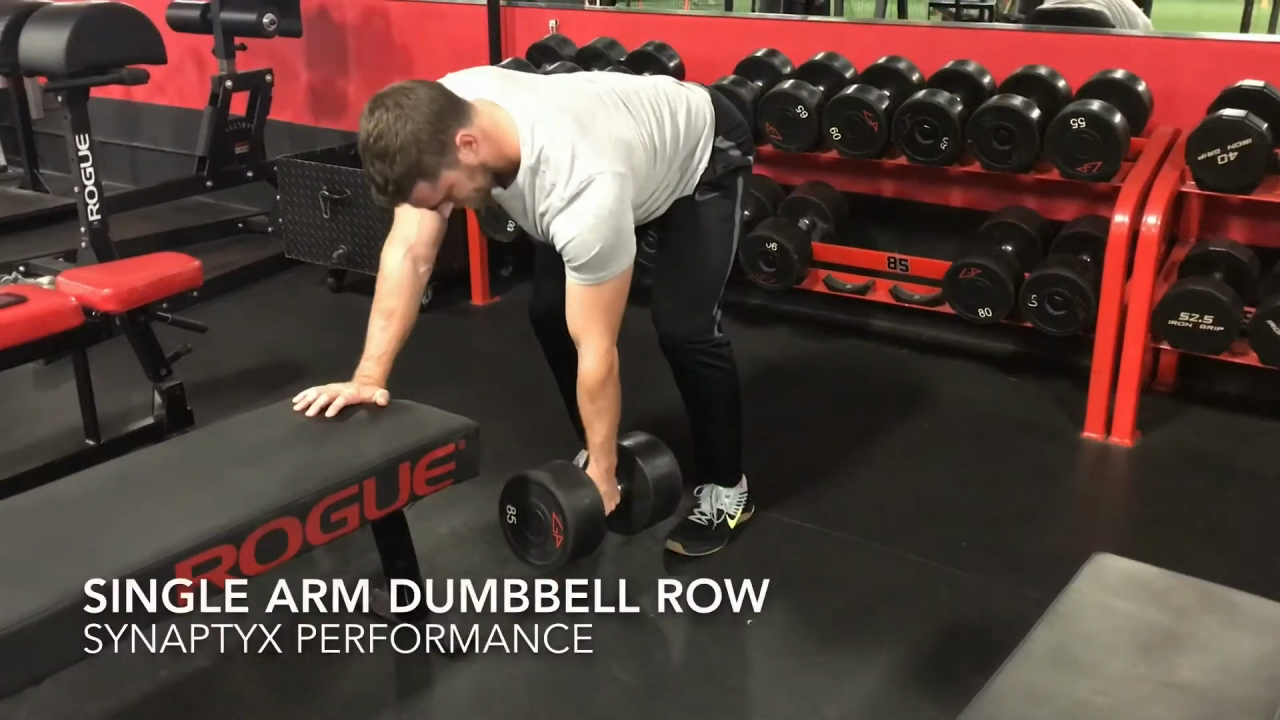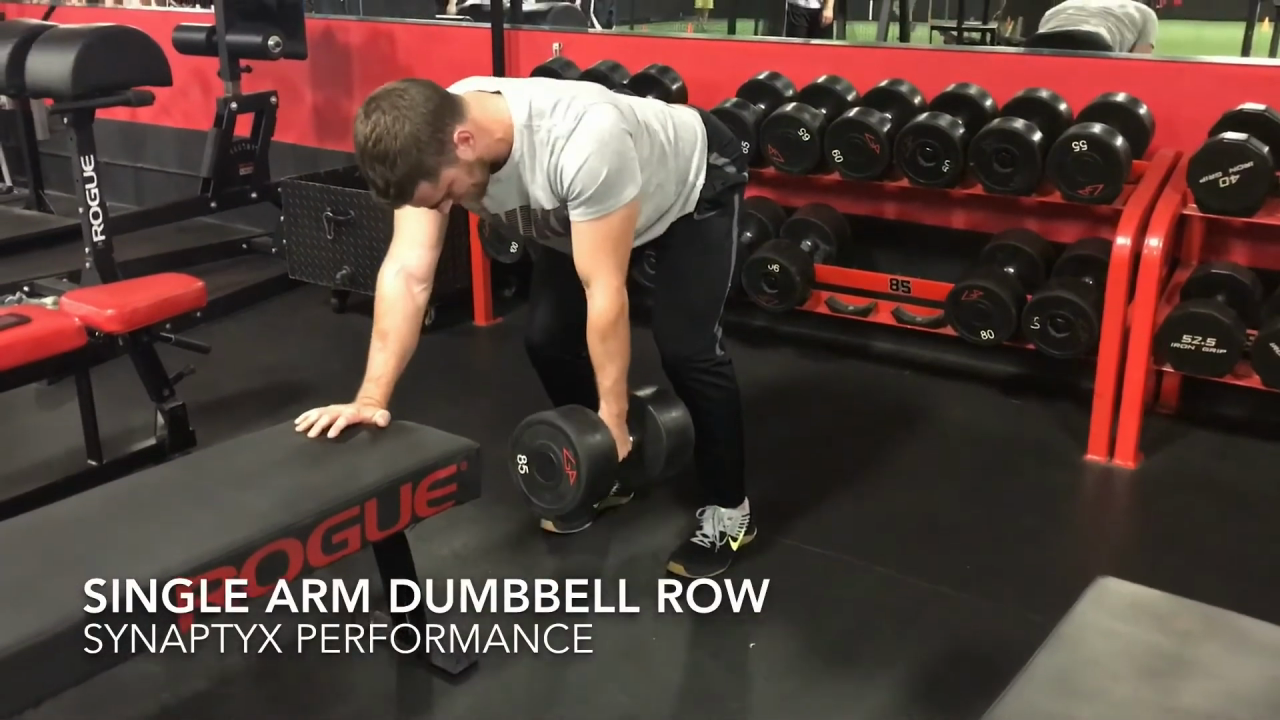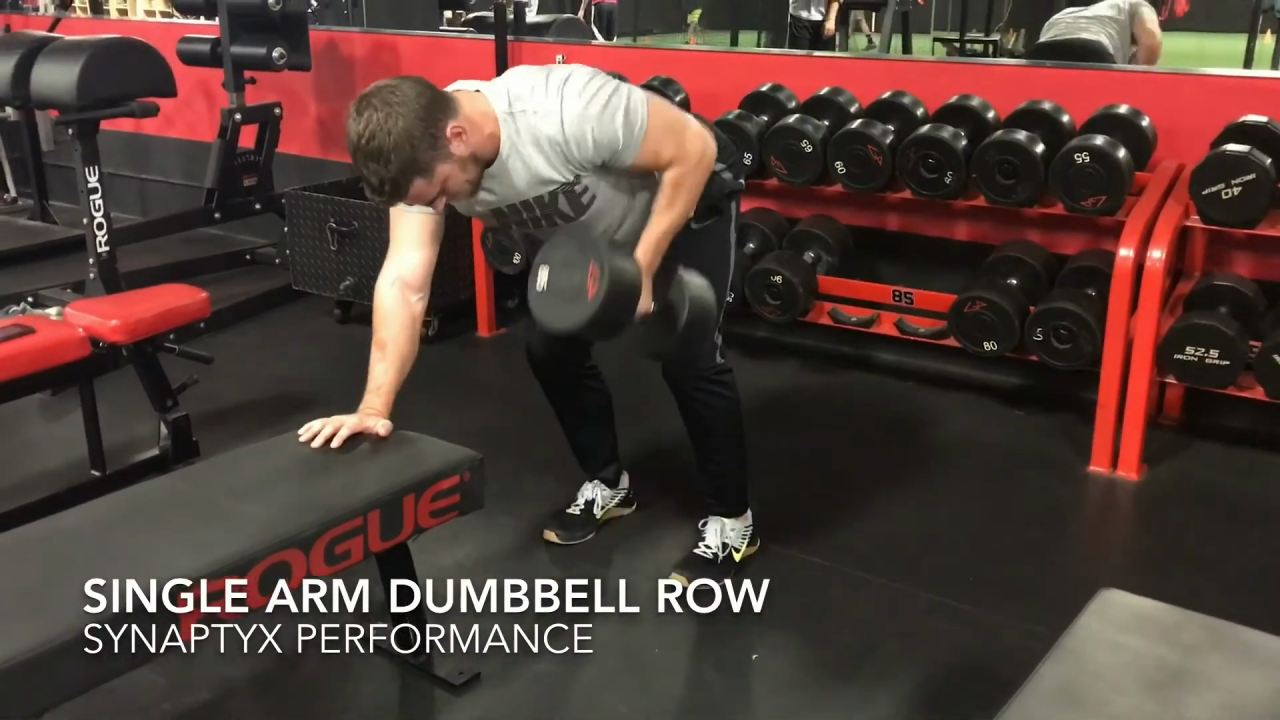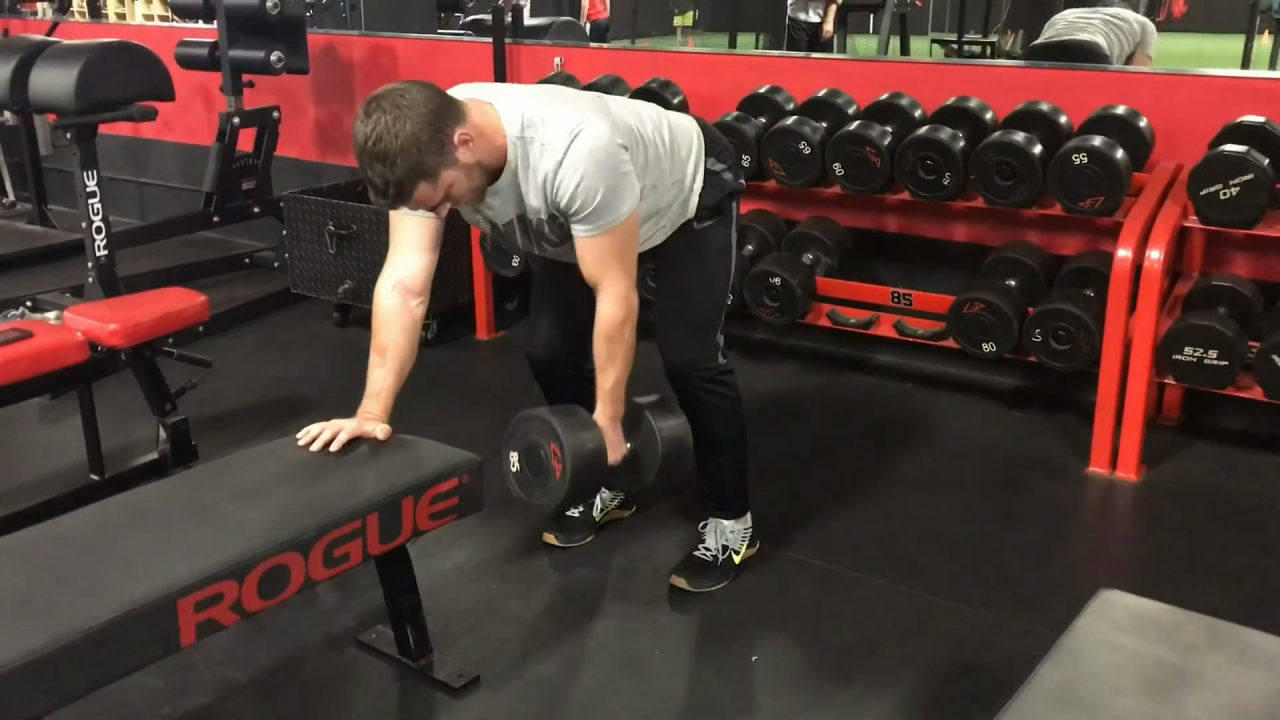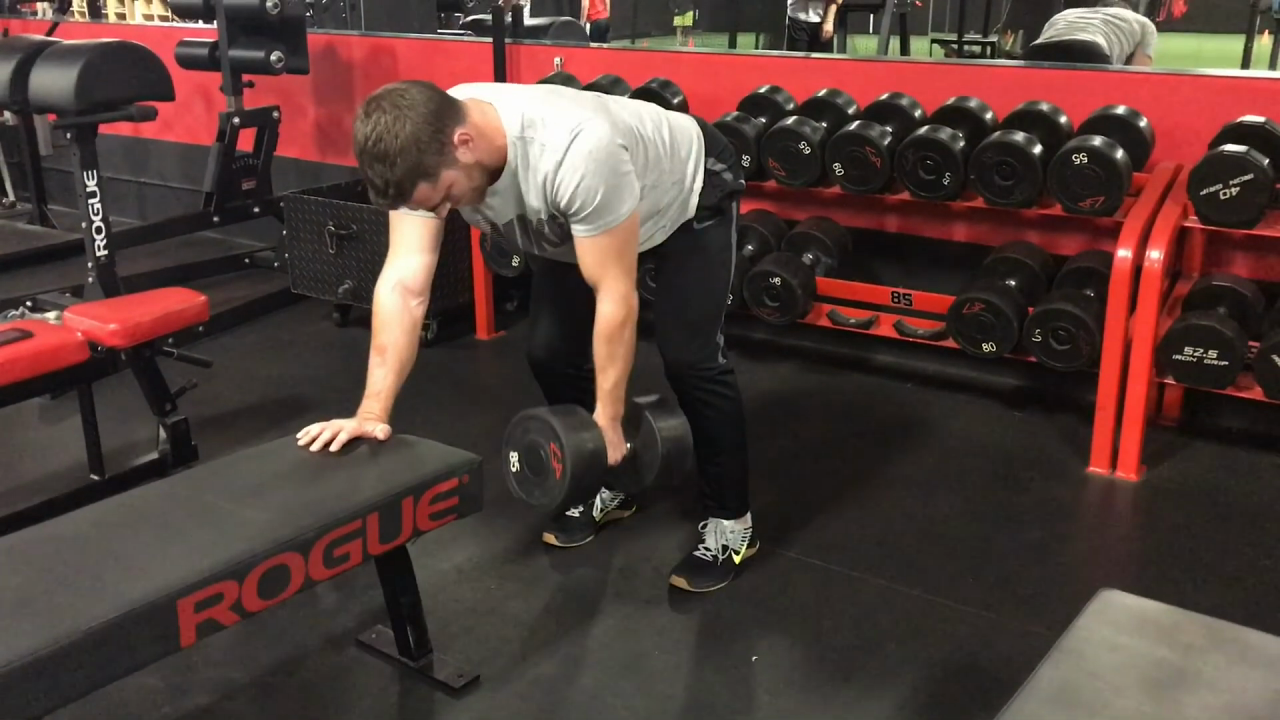
dt=1s
person 1, frame 1
left shoulder: (583, 187)
right shoulder: (437, 118)
left elbow: (596, 349)
right elbow: (409, 252)
left wrist: (603, 474)
right wrist: (369, 377)
left hip: (702, 151)
right hip: (629, 131)
left knee: (683, 328)
right knee: (549, 314)
left ankle: (726, 487)
right ankle: (599, 446)
person 1, frame 2
left shoulder: (582, 140)
right shoulder: (429, 142)
left elbow: (605, 292)
right elbow: (408, 271)
left wrist: (614, 418)
right wrist: (372, 398)
left hip: (695, 181)
left knee: (684, 349)
right knee: (548, 340)
left ankle: (729, 510)
person 1, frame 3
left shoulder: (569, 113)
right shoulder: (420, 148)
left elbow: (694, 147)
right elbow: (404, 282)
left wrist: (642, 269)
right wrist: (373, 408)
left hip: (683, 197)
left knee: (688, 359)
right knee: (550, 350)
left ankle: (731, 522)
right ankle: (608, 484)
person 1, frame 4
left shoulder: (575, 154)
right shoulder: (423, 151)
left elbow: (615, 296)
right elbow: (404, 284)
left wrist: (607, 420)
right wrist: (372, 412)
left hip: (689, 192)
left knee: (687, 358)
right knee: (550, 352)
left ankle: (731, 522)
right ankle: (606, 488)
person 1, frame 5
left shoulder: (575, 154)
right shoulder: (424, 152)
left elbow: (615, 296)
right elbow: (404, 284)
left wrist: (607, 420)
right wrist: (372, 413)
left hip: (688, 191)
left knee: (686, 357)
right knee: (550, 352)
left ankle: (730, 521)
right ankle: (606, 487)
